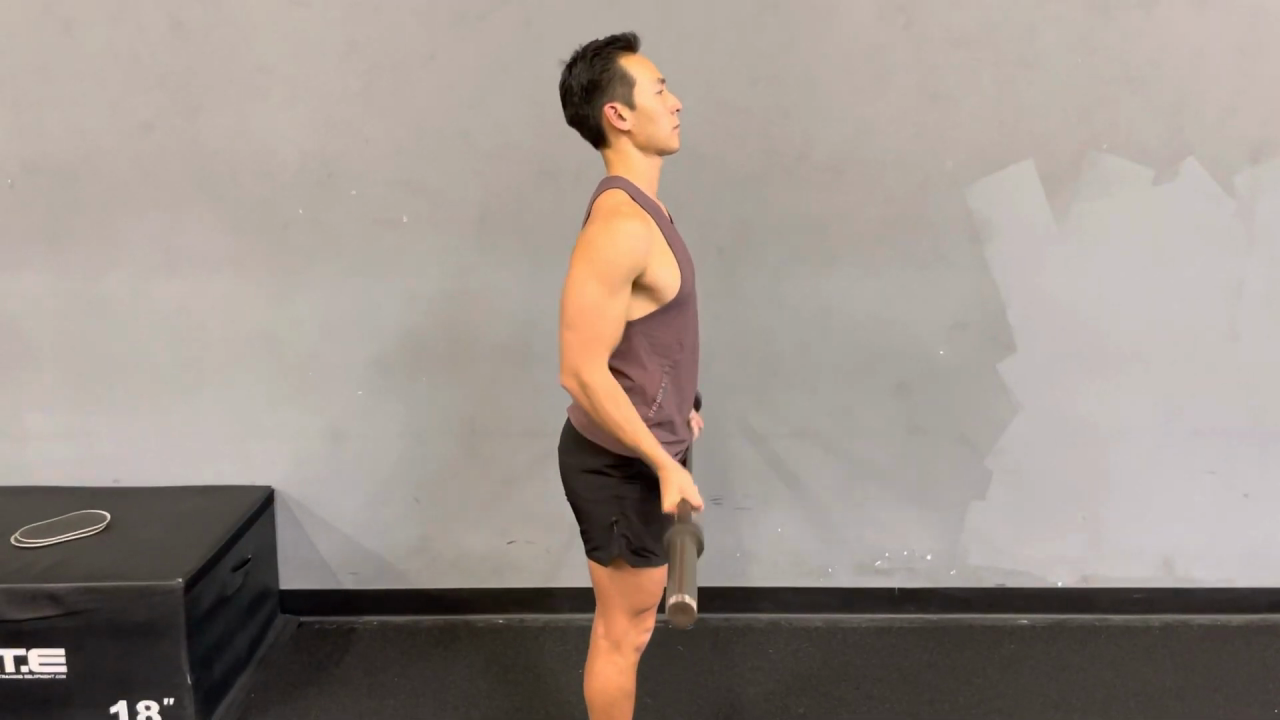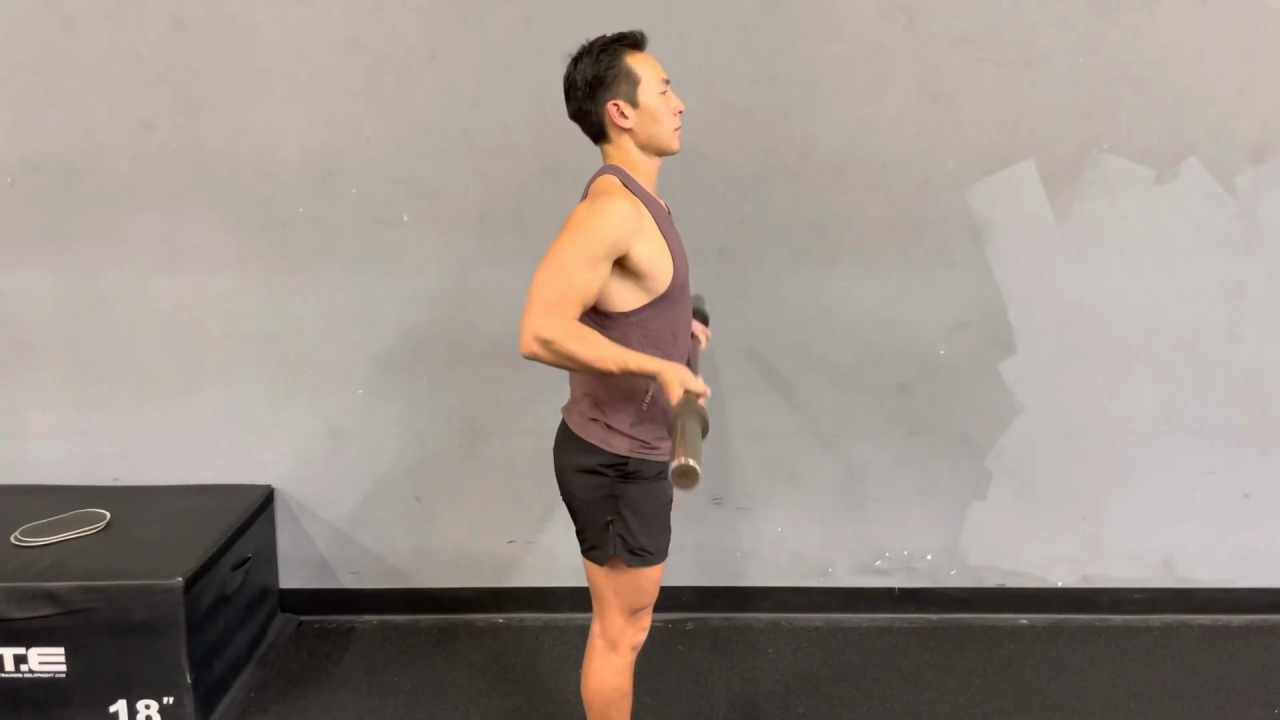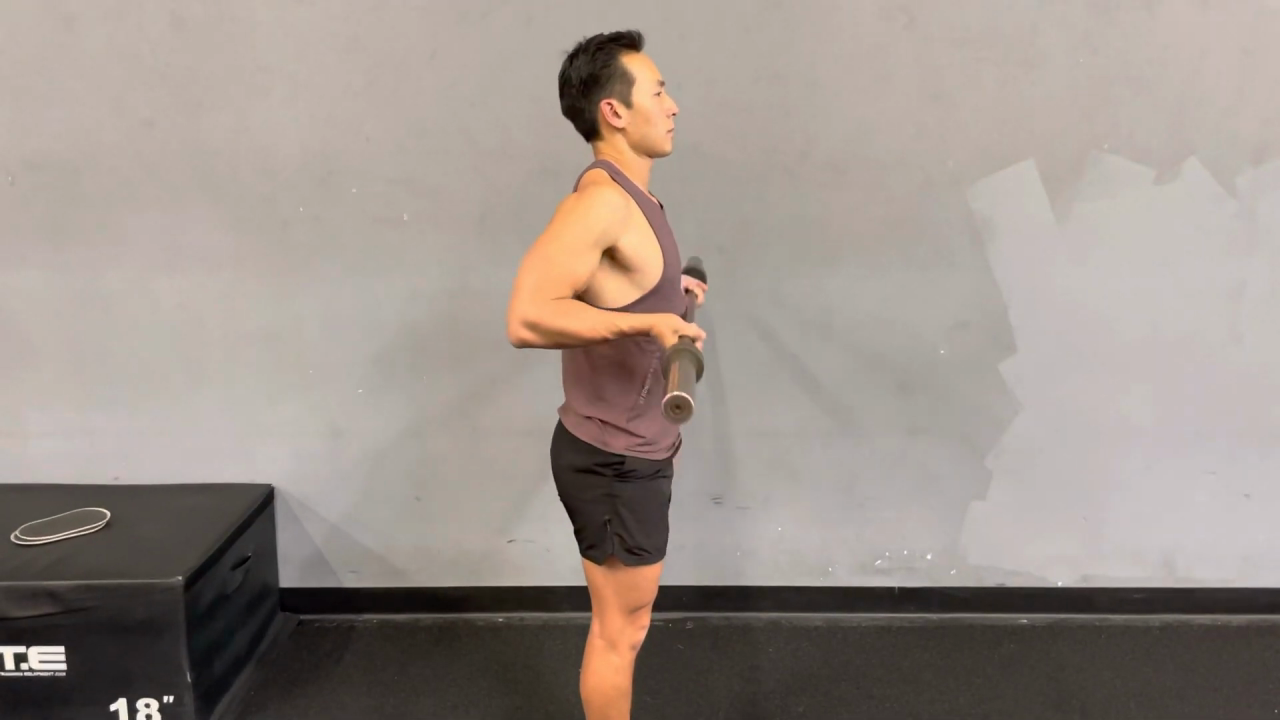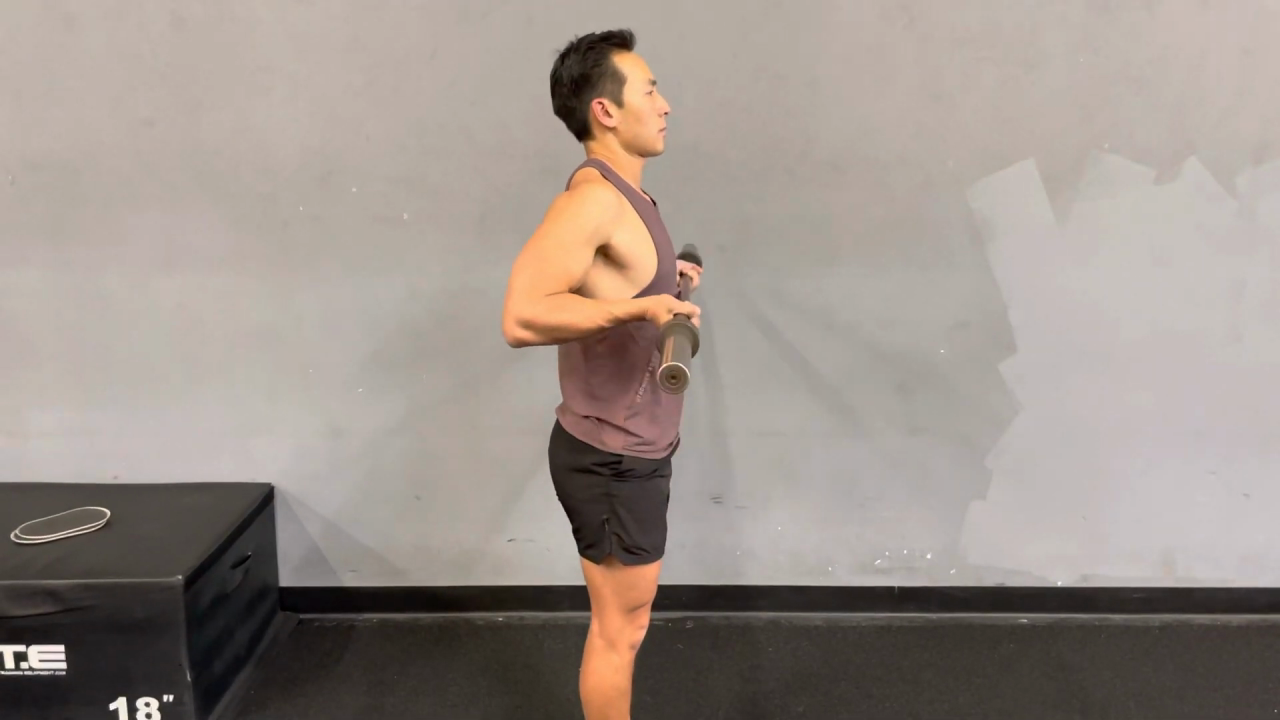
dt=0.3s
person 1, frame 1
left shoulder: (638, 209)
right shoulder: (620, 225)
right elbow: (583, 371)
left wrist: (677, 405)
right wrist: (668, 466)
left hip: (634, 455)
right hip: (620, 464)
left knee: (625, 625)
right knee: (623, 632)
person 1, frame 2
left shoulder: (635, 200)
right shoulder: (612, 207)
right elbow: (542, 332)
left wrist: (679, 328)
right wrist: (659, 369)
left hip: (630, 450)
right hip: (617, 458)
left knee: (623, 624)
right knee: (621, 630)
person 1, frame 3
left shoulder: (628, 196)
right shoulder: (602, 199)
right elbow: (527, 316)
left wrist: (670, 288)
right wrist: (645, 322)
left hip: (632, 449)
right hip: (612, 459)
left knee: (623, 623)
right knee: (620, 629)
person 1, frame 4
left shoulder: (622, 194)
right shoulder: (595, 197)
right elbow: (523, 316)
left wrist: (665, 274)
right wrist: (641, 306)
left hip: (631, 449)
right hip: (611, 457)
left knee: (622, 623)
right knee: (619, 629)
